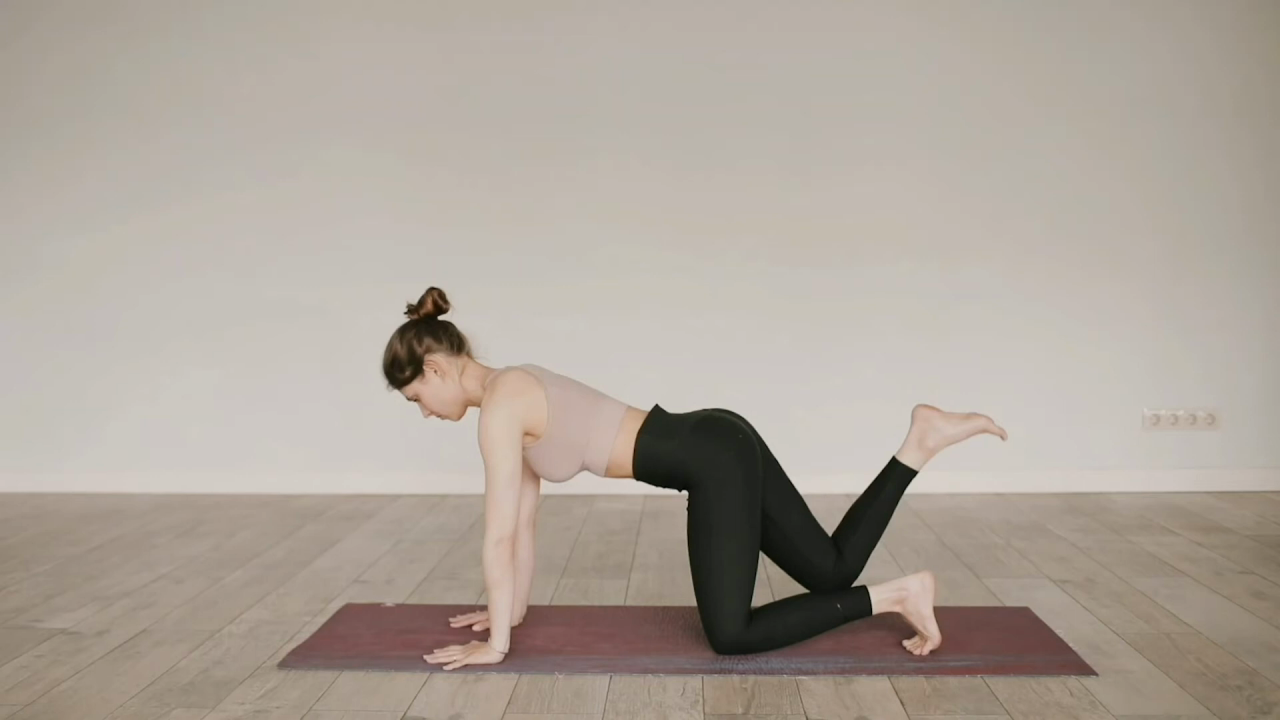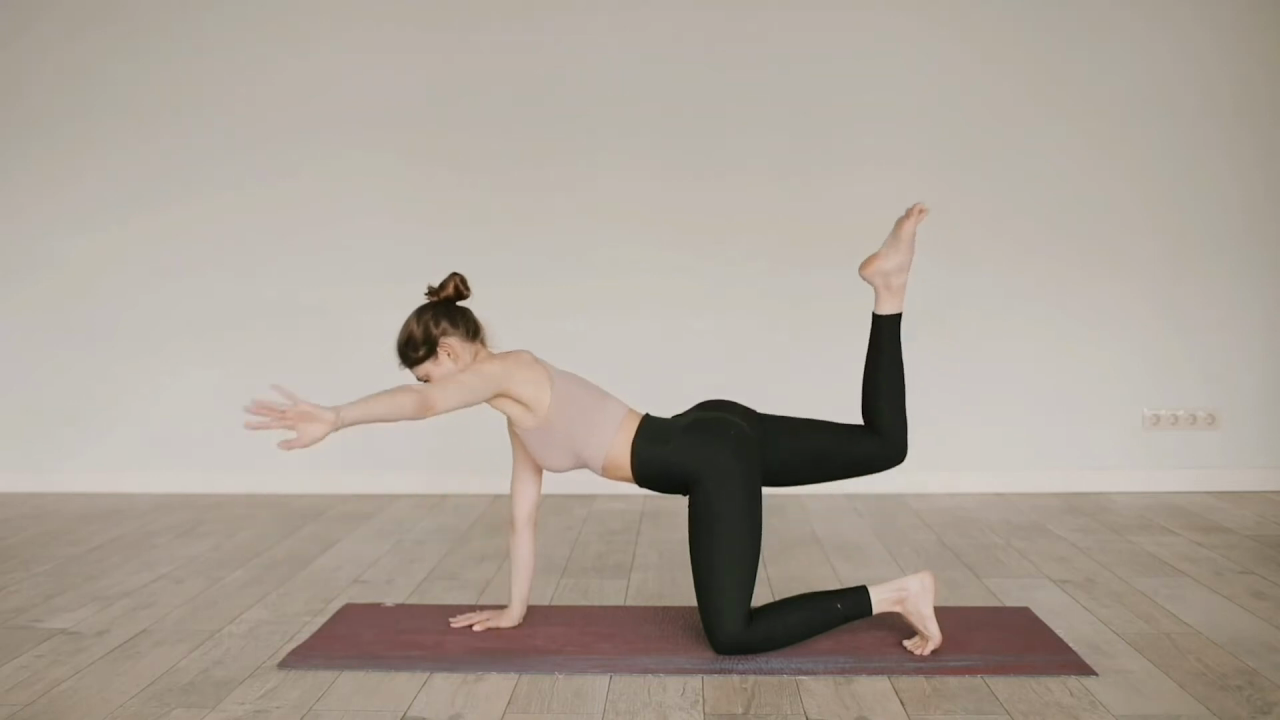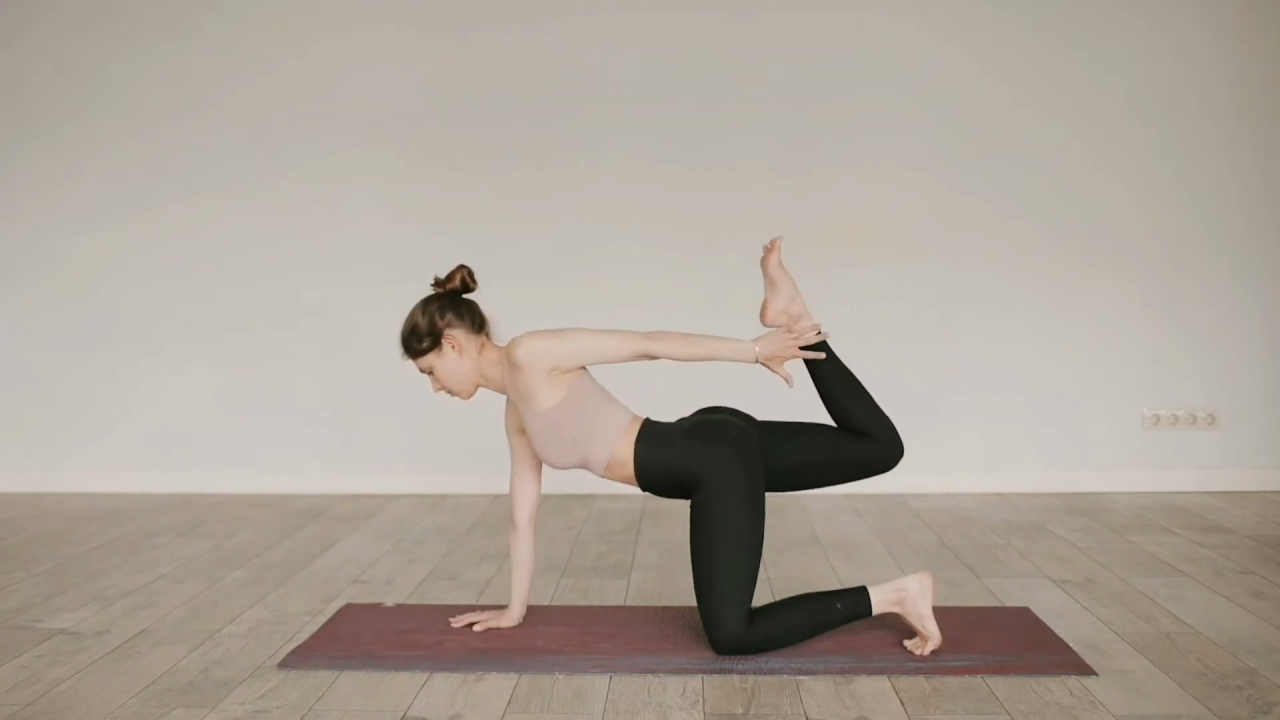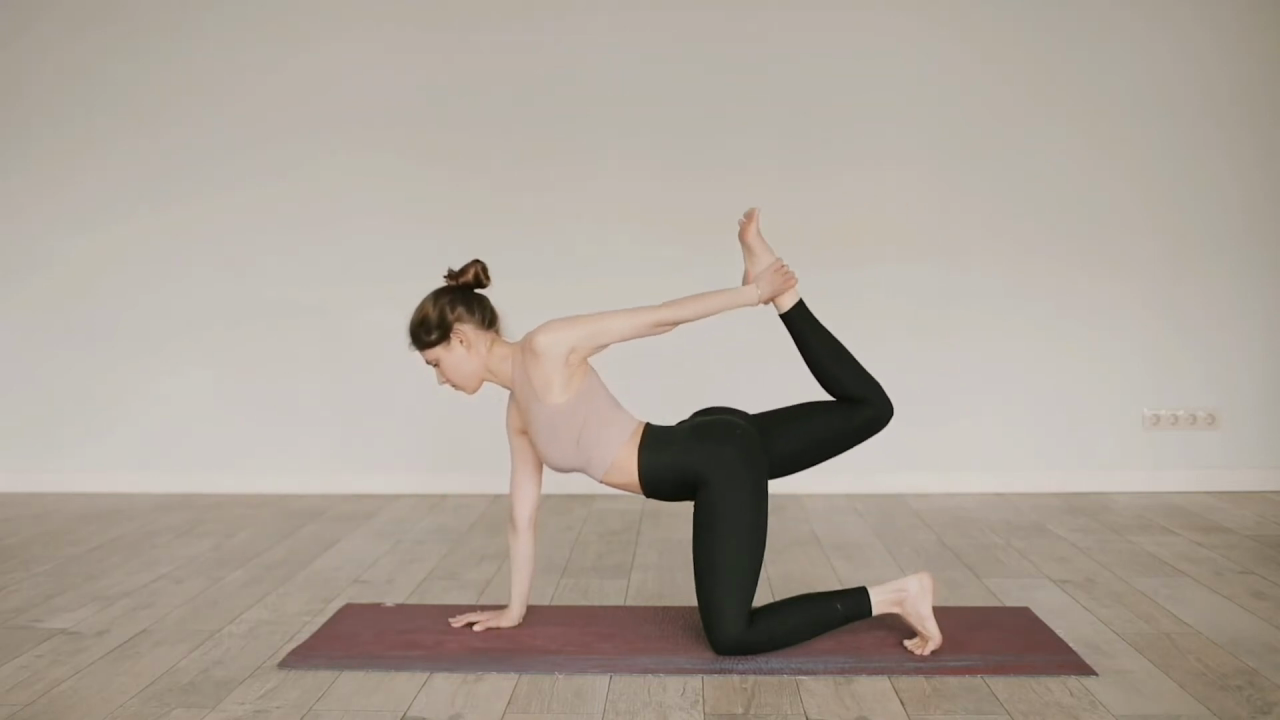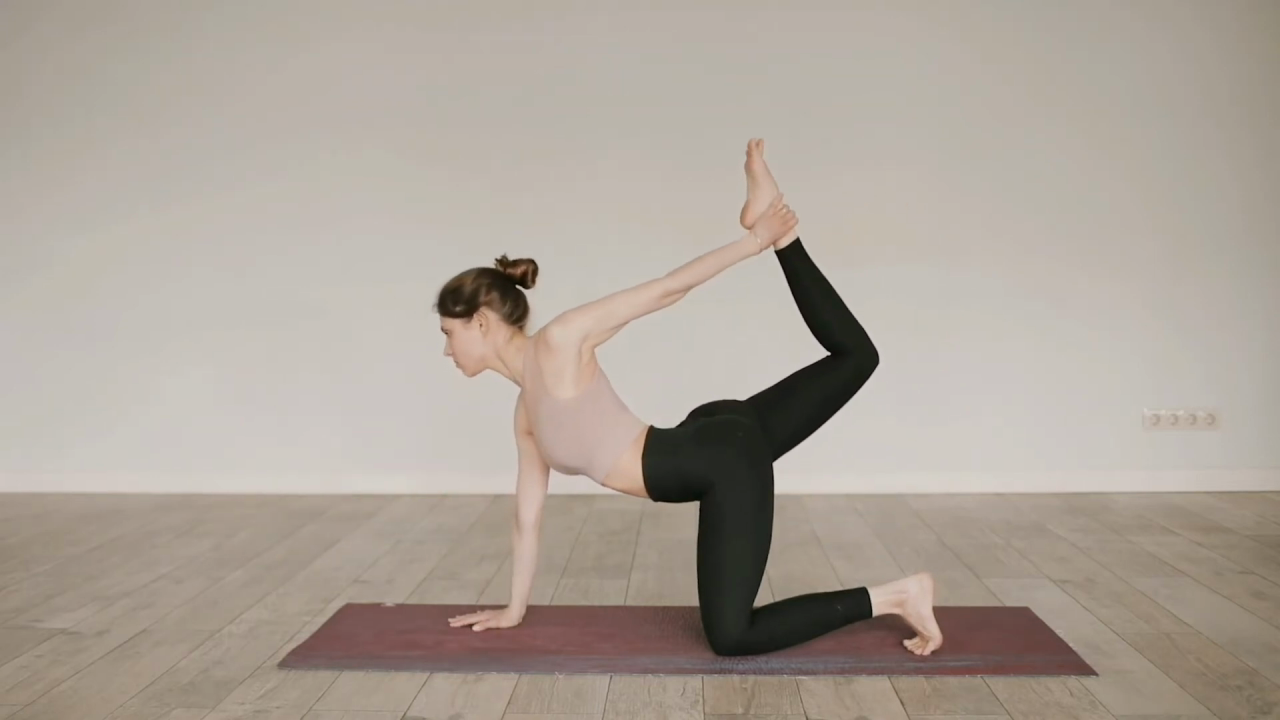
dt=1s
person 1, frame 1
left shoulder: (497, 407)
right shoulder: (513, 394)
left elbow: (498, 536)
right elbow: (523, 518)
left wrist: (495, 643)
right wrist: (512, 609)
left hip: (715, 460)
right hip: (719, 445)
left knee: (731, 634)
right knee: (831, 572)
left ankle: (894, 594)
right ankle: (921, 440)
person 1, frame 2
left shoulder: (510, 371)
right shoulder: (517, 401)
left elbow: (427, 404)
right elbow: (524, 512)
left wrist: (335, 417)
right wrist: (513, 608)
left hip: (714, 458)
right hip: (712, 437)
left knee: (728, 633)
right knee: (882, 446)
left ankle: (888, 595)
right ankle: (884, 286)
person 1, frame 3
left shoulder: (530, 355)
right shoulder: (517, 411)
left elbow: (648, 344)
right elbow: (523, 514)
left wrist: (754, 351)
right wrist: (514, 608)
left hip: (717, 457)
right hip: (709, 454)
left knee: (732, 636)
left ankle: (890, 596)
person 1, frame 4
left shoulder: (546, 346)
right shoulder: (518, 410)
left elbow: (659, 318)
right elbow: (523, 516)
left wrist: (752, 293)
right wrist: (514, 608)
left hip: (719, 457)
right hip: (711, 454)
left knee: (731, 635)
left ankle: (889, 596)
person 1, frame 5
left shoulder: (559, 341)
right shoulder: (526, 411)
left elbow: (667, 289)
right elbow: (528, 515)
left wrist: (755, 241)
right wrist: (514, 608)
left hip: (725, 458)
right hip: (714, 447)
left knee: (731, 637)
left ankle: (891, 597)
